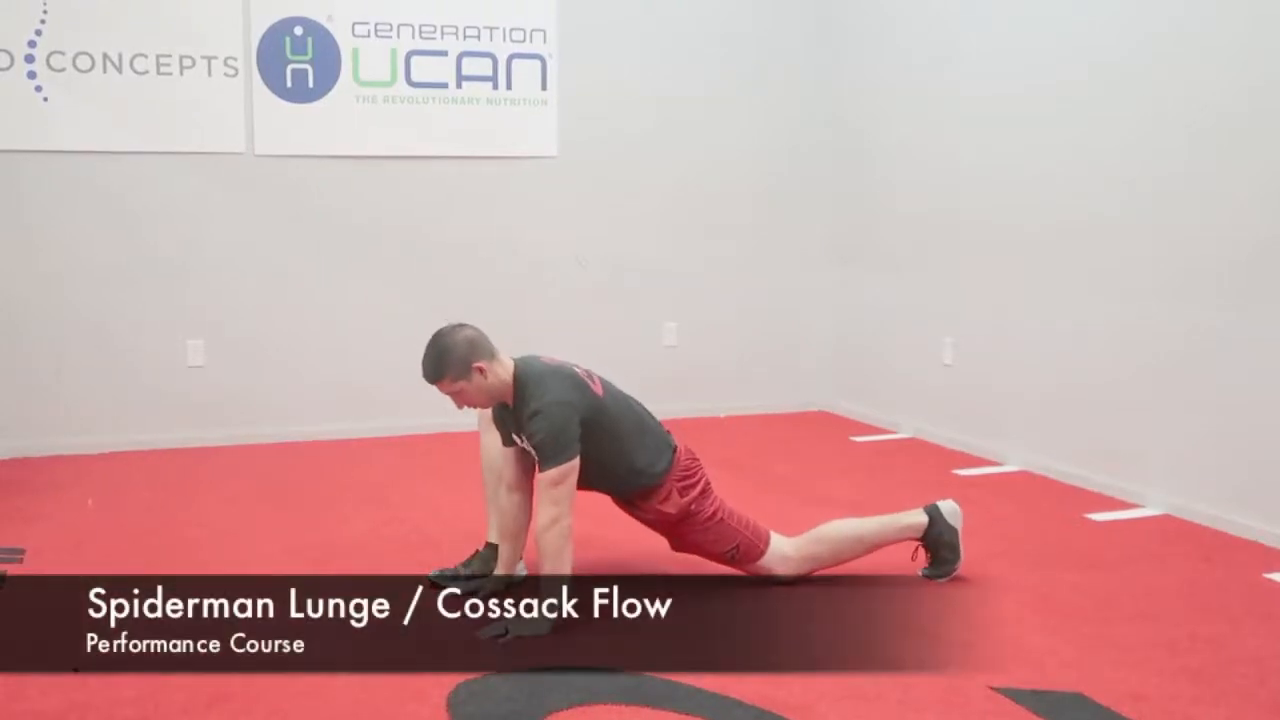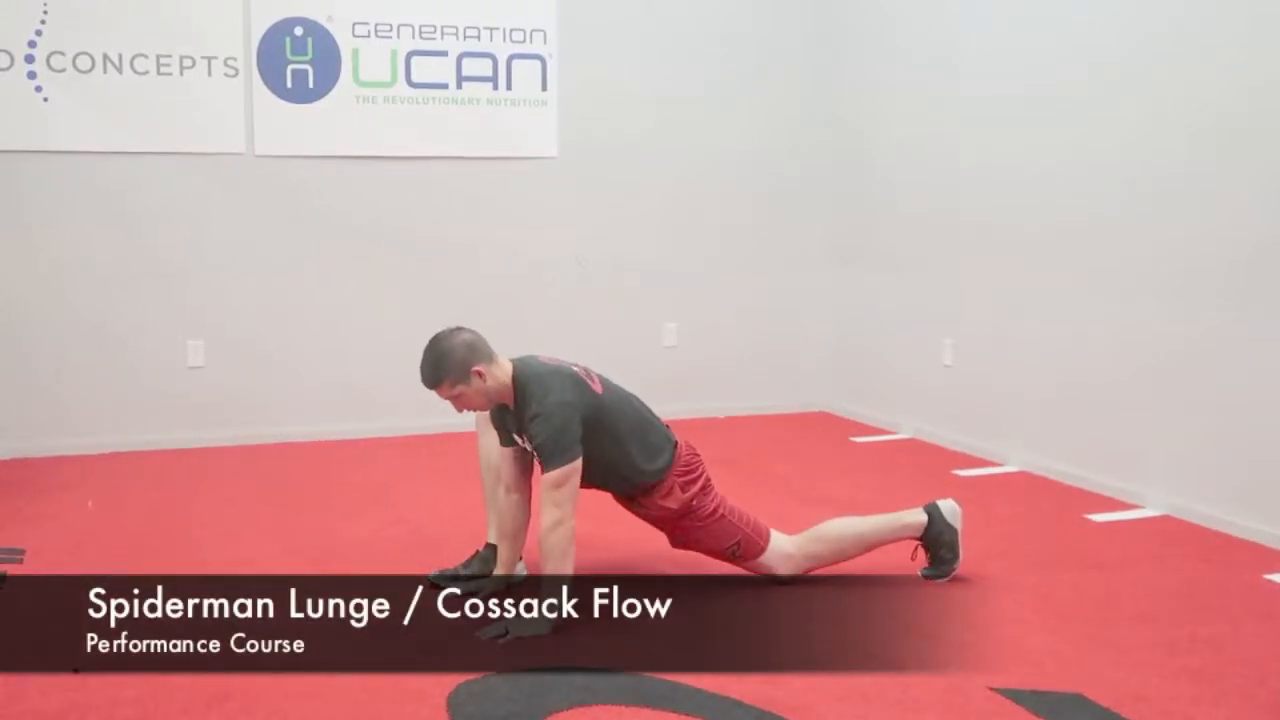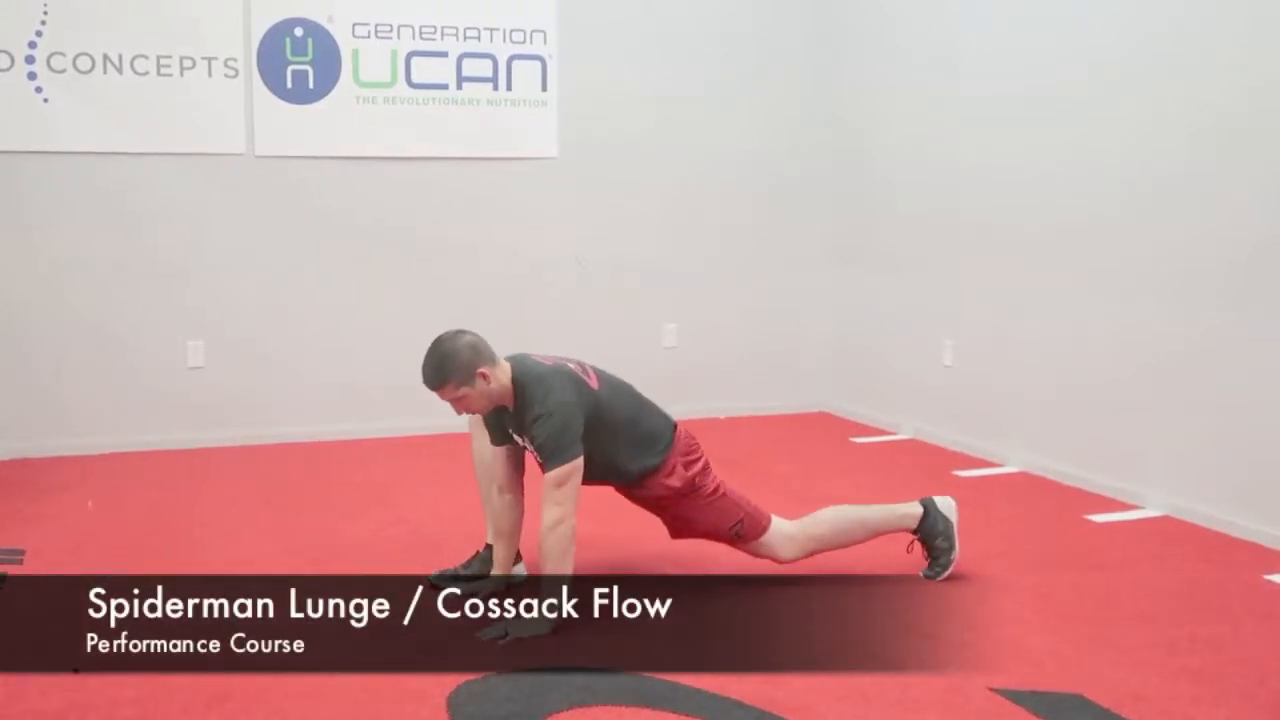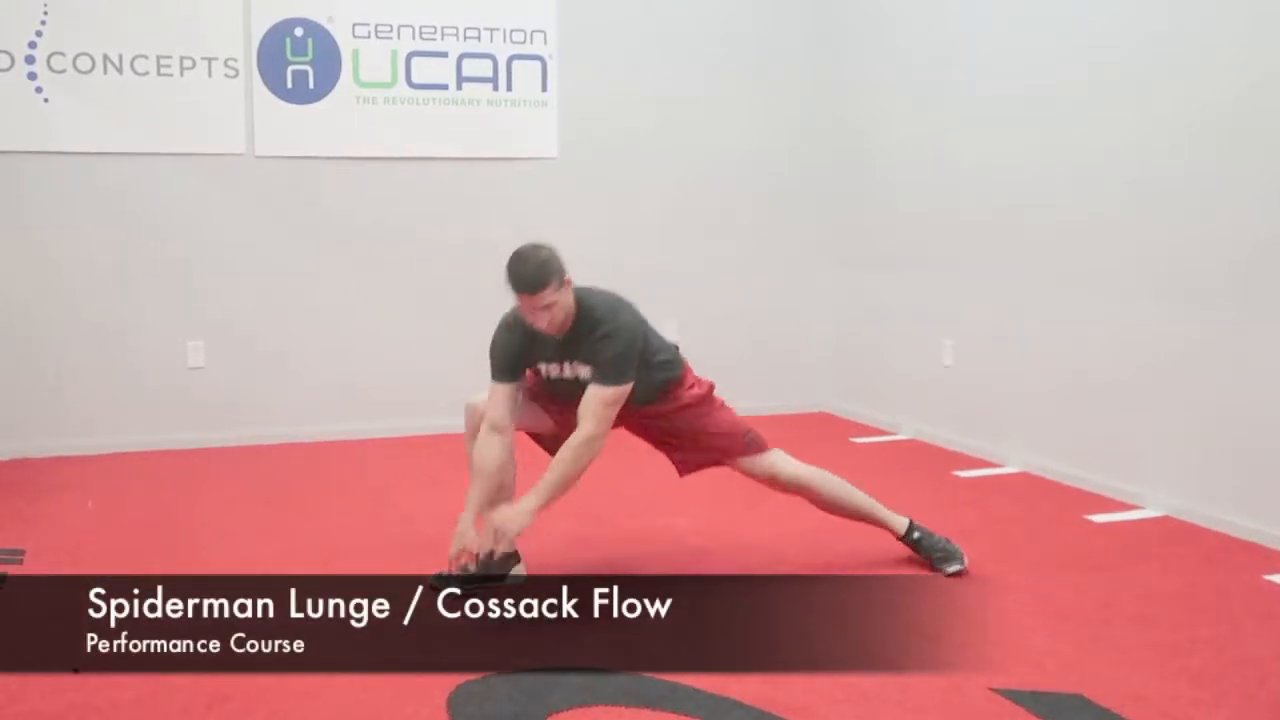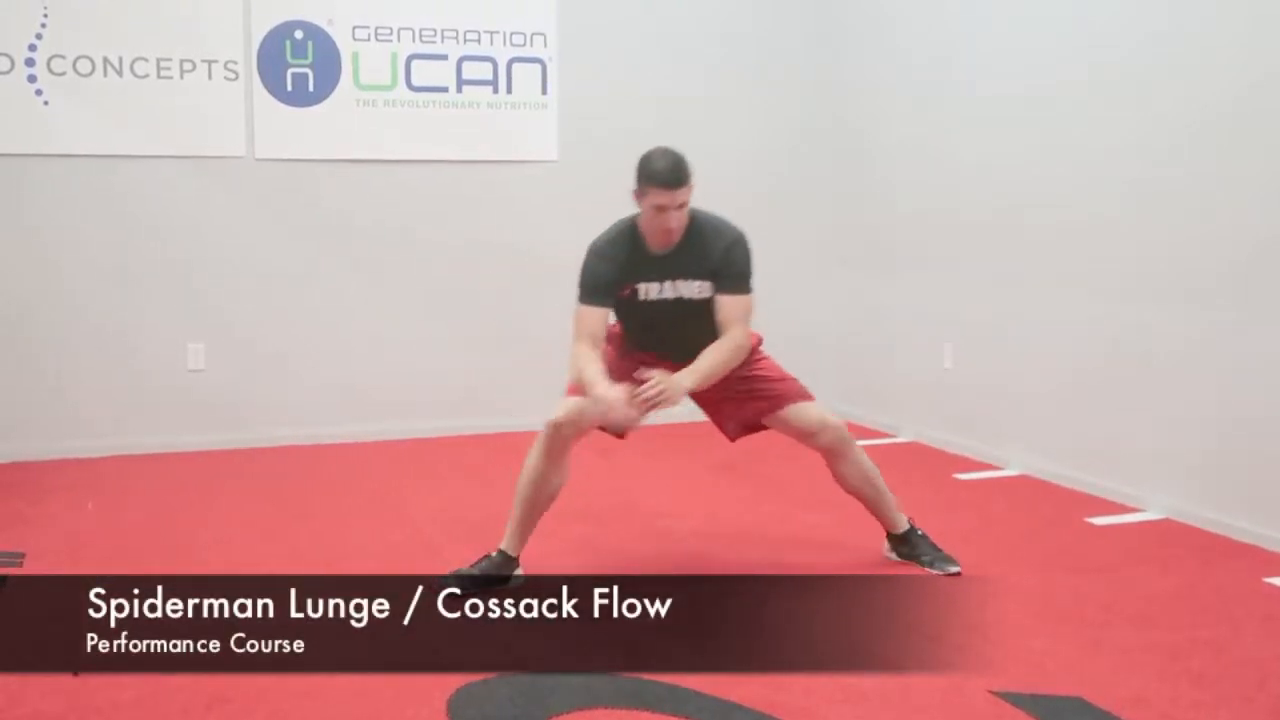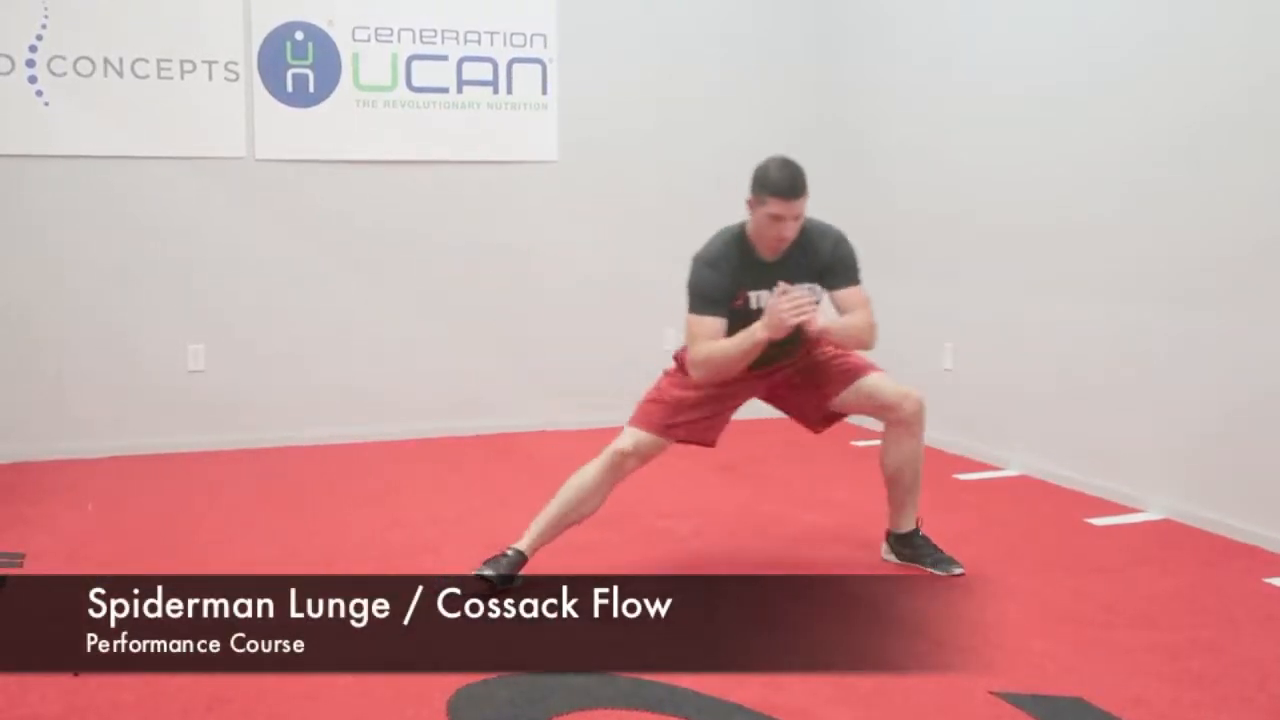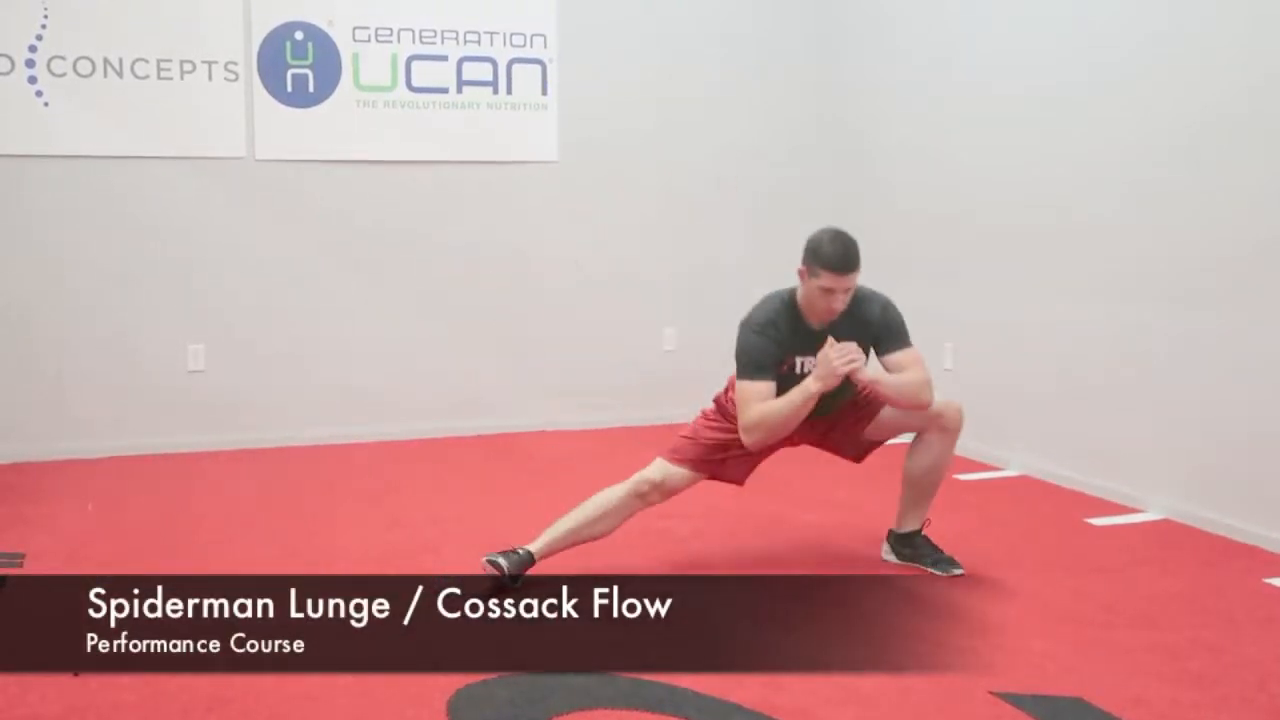
dt=0.3s
person 1, frame 1
left shoulder: (548, 407)
right shoulder: (509, 390)
left elbow: (554, 519)
right elbow: (514, 488)
right wrist: (502, 574)
left hip: (665, 488)
right hip: (629, 469)
left knee: (788, 561)
right knee: (490, 435)
left ankle: (929, 521)
right ankle: (492, 558)
person 1, frame 2
left shoulder: (549, 406)
right shoulder: (508, 390)
left elbow: (557, 520)
right elbow: (512, 488)
right wrist: (500, 576)
left hip: (665, 484)
right hip: (629, 467)
left knee: (787, 558)
right knee: (488, 438)
left ankle: (928, 520)
right ankle: (491, 556)
person 1, frame 3
left shoulder: (550, 403)
right shoulder: (496, 396)
left elbow: (560, 517)
right elbow: (504, 487)
right wrist: (502, 570)
left hip: (663, 467)
right hip: (609, 457)
left knee: (785, 543)
right knee: (487, 443)
left ankle: (925, 516)
right ankle: (492, 560)
person 1, frame 4
left shoulder: (614, 322)
right shoulder: (511, 333)
left elbow: (591, 436)
right elbow: (496, 430)
left wrist: (525, 509)
right wrist: (471, 518)
left hip: (664, 395)
right hip: (579, 395)
left knee: (780, 471)
right knee: (480, 413)
left ankle: (909, 531)
right ankle: (500, 558)
person 1, frame 5
left shoulder: (725, 241)
right shoulder: (607, 252)
left elbow: (736, 336)
right elbow: (584, 347)
left wrist: (680, 384)
right wrist: (604, 395)
left hip: (721, 356)
right hip: (636, 353)
left knee: (829, 432)
right knee: (559, 428)
left ankle: (904, 535)
right ankle: (506, 558)
person 1, frame 6
left shoulder: (829, 246)
right shoulder: (715, 261)
left elbow: (863, 331)
right elbow: (700, 365)
left wrist: (817, 322)
right wrist: (766, 328)
left hip: (800, 356)
right hip: (717, 363)
left knee: (906, 406)
right knee: (624, 452)
left ankle: (904, 536)
right ankle: (519, 554)
person 1, frame 7
left shoulder: (876, 312)
right shoulder: (764, 325)
left elbow: (921, 391)
right elbow: (753, 432)
left wrist: (867, 374)
right wrist: (815, 383)
left hip: (836, 407)
right hip: (757, 412)
left knee: (945, 416)
right knee: (650, 484)
left ankle: (905, 537)
right ankle: (528, 554)
